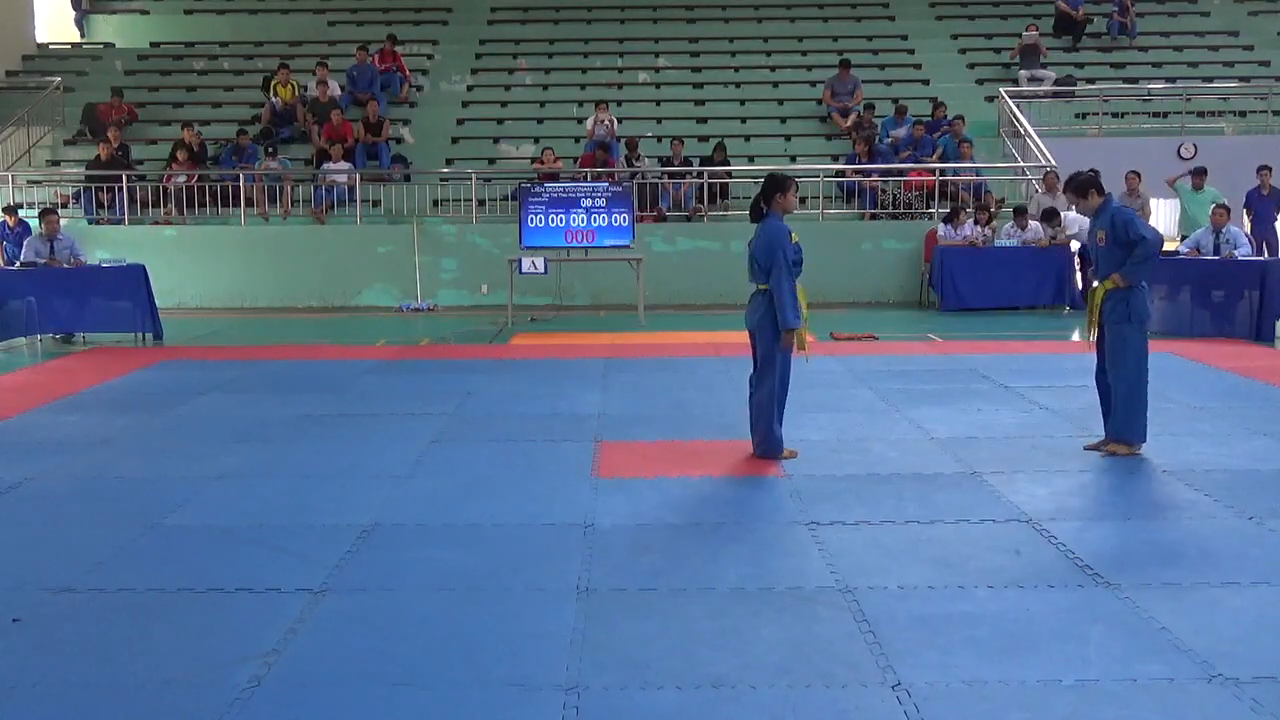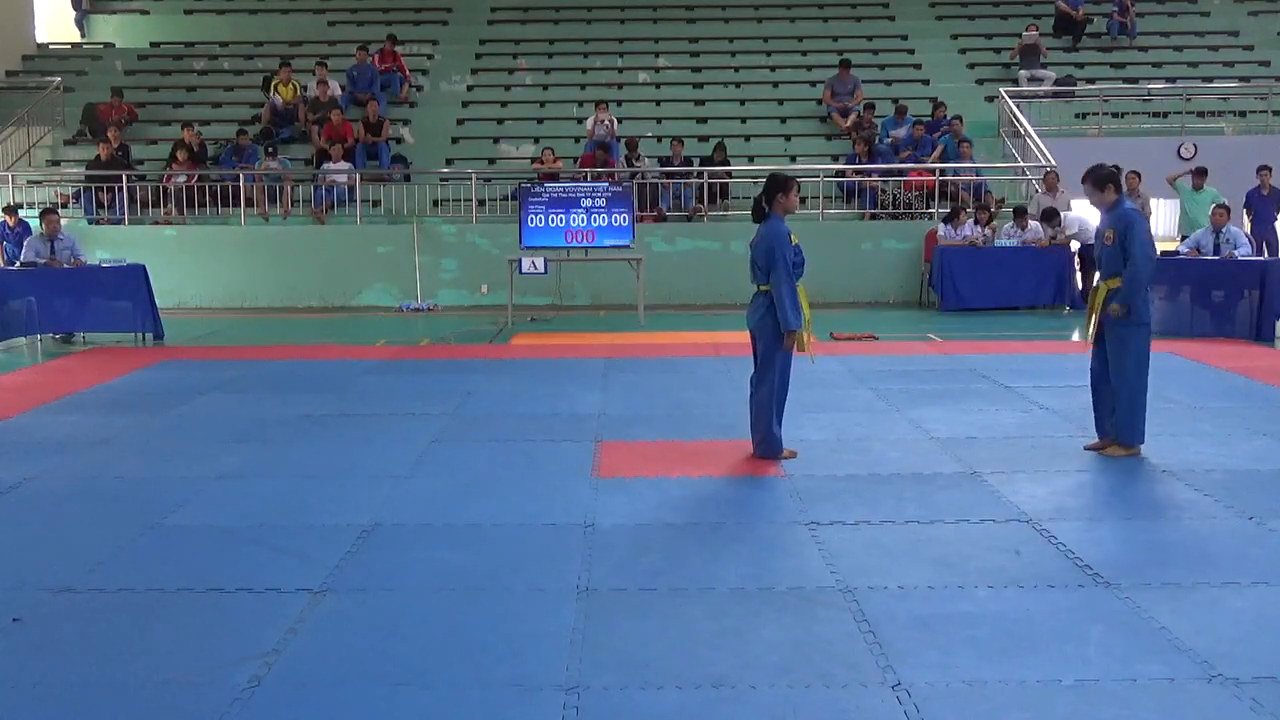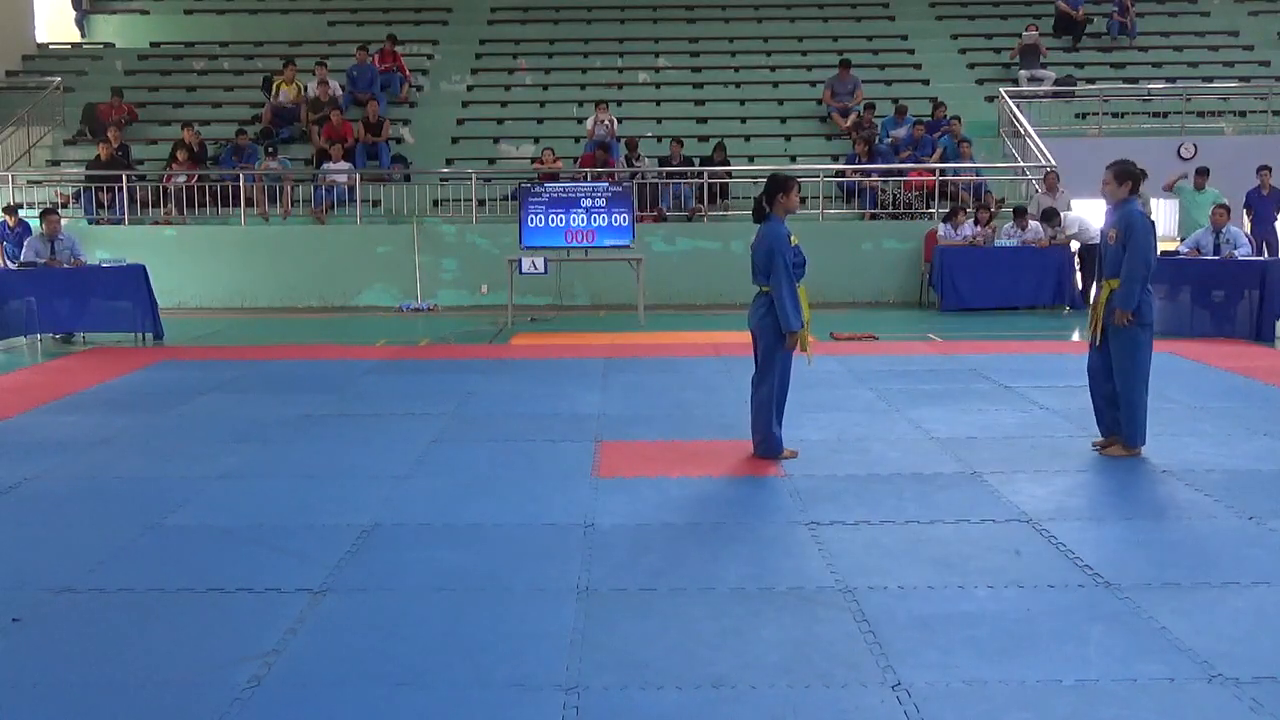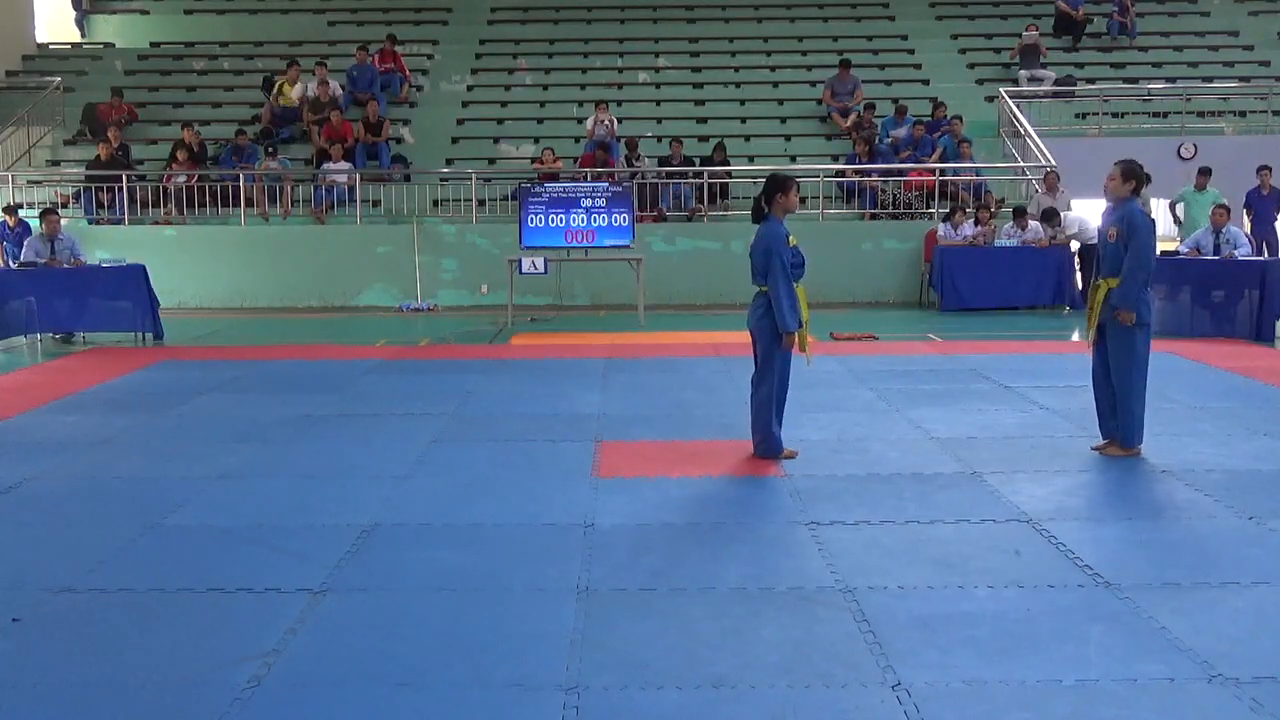
dt=0.3s
person 1, frame 1
left shoulder: (1120, 215)
right shoulder: (1098, 220)
left elbow: (1152, 241)
left wrist: (1127, 276)
right wrist: (1100, 276)
left hip: (1126, 304)
right hip: (1109, 303)
left knee: (1126, 371)
right knee: (1106, 372)
left ankle: (1129, 438)
right ankle: (1114, 434)
person 1, frame 2
left shoulder: (1130, 217)
right shoulder: (1108, 217)
left elbow: (1141, 262)
left wrist: (1124, 300)
right wrist: (1100, 299)
left hip: (1127, 308)
right hip: (1108, 305)
left knee: (1127, 374)
right knee: (1102, 371)
left ankle: (1129, 440)
right ankle: (1109, 433)
person 1, frame 3
left shoulder: (1135, 218)
right shoulder: (1114, 215)
left elbow: (1138, 266)
left wrist: (1124, 305)
right wrist: (1102, 299)
left hip: (1129, 308)
right hip: (1111, 304)
left knee: (1129, 375)
right knee: (1099, 369)
left ankle: (1131, 441)
right ankle: (1114, 431)
person 1, frame 4
left shoulder: (1135, 217)
right shoulder: (1110, 214)
left elbow: (1141, 264)
left wrist: (1128, 305)
right wrist: (1098, 298)
left hip: (1126, 305)
right hip: (1108, 302)
left knee: (1126, 374)
right knee: (1103, 372)
left ankle: (1129, 441)
right ankle: (1114, 435)
person 2, frame 1
left shoulder: (765, 228)
right shoulder: (780, 232)
right elbow: (782, 281)
right wrist: (789, 325)
left hip: (760, 309)
right hip: (773, 313)
left knee: (763, 378)
right knee: (773, 379)
left ankle: (764, 441)
right ankle: (769, 445)
person 2, frame 2
left shoulder: (766, 229)
right shoulder: (779, 233)
right elbow: (782, 282)
right wrist: (790, 325)
left hip: (762, 310)
right hip: (774, 314)
left knee: (765, 378)
right knee: (773, 379)
left ankle: (764, 441)
right ankle: (769, 445)
person 2, frame 3
left shoulder: (768, 229)
right shoulder: (778, 234)
right elbow: (782, 284)
right wrist: (792, 326)
left hip: (765, 312)
right hip: (775, 315)
left knee: (766, 379)
right knee: (773, 380)
left ankle: (765, 442)
right ankle: (769, 445)
person 2, frame 4
left shoulder: (769, 229)
right shoulder: (776, 233)
right elbow: (780, 283)
right wrist: (787, 326)
left hip: (765, 312)
right hip: (774, 315)
left knee: (766, 378)
right knee: (773, 379)
left ankle: (766, 441)
right ankle: (769, 445)
